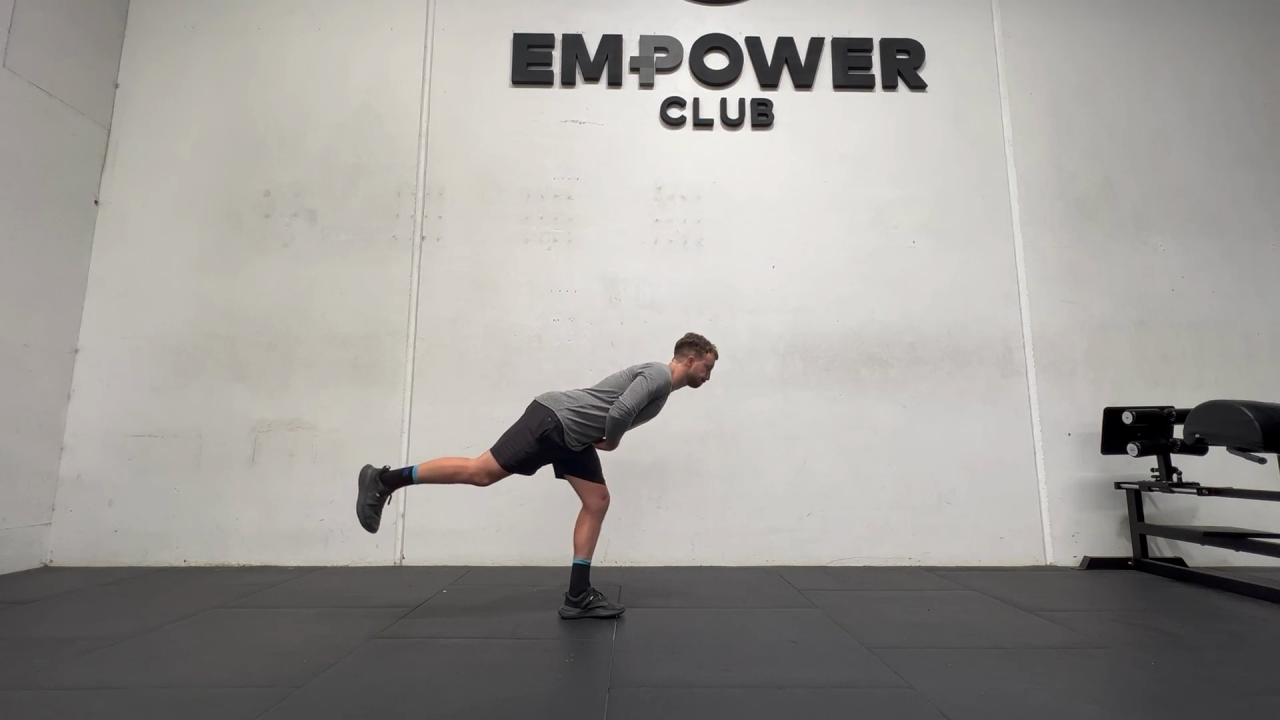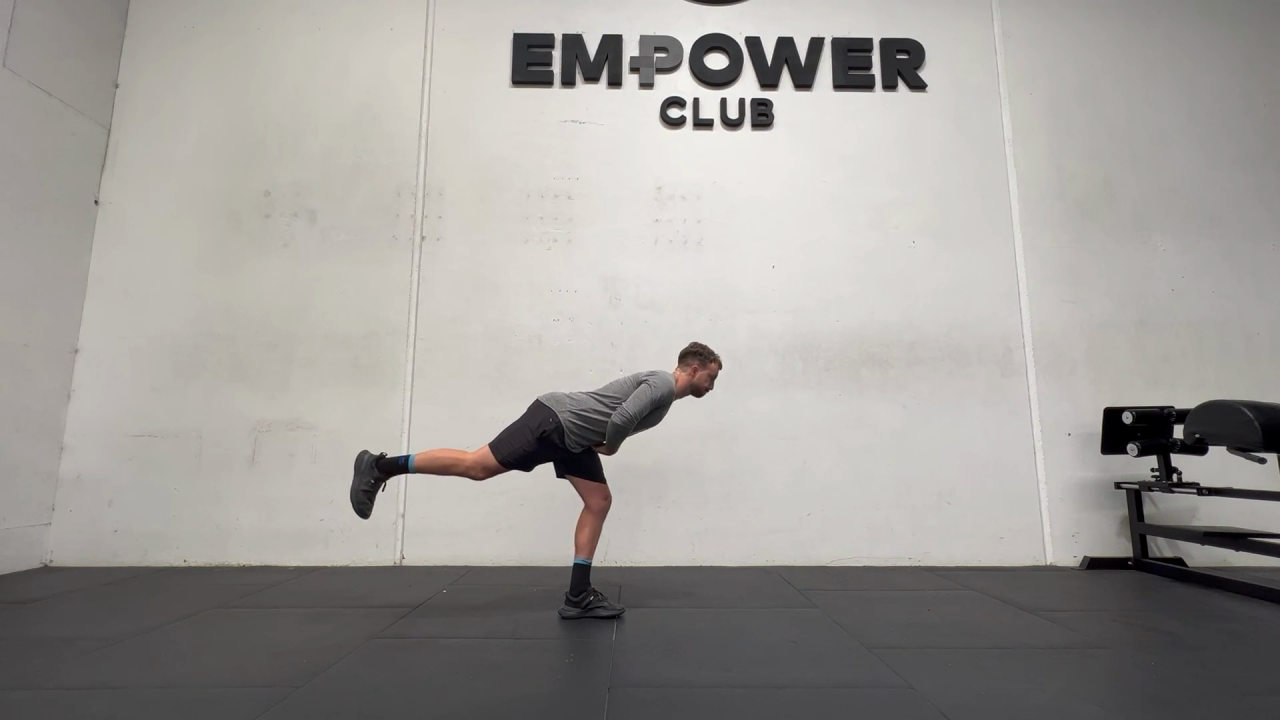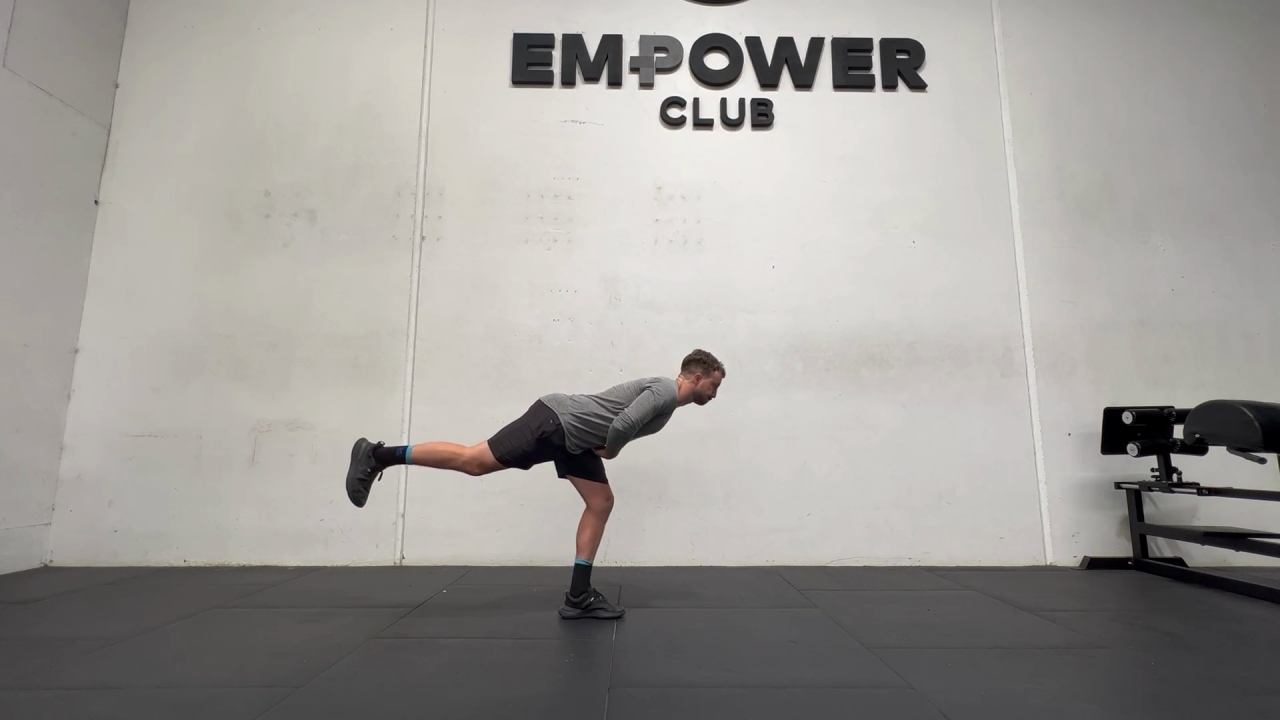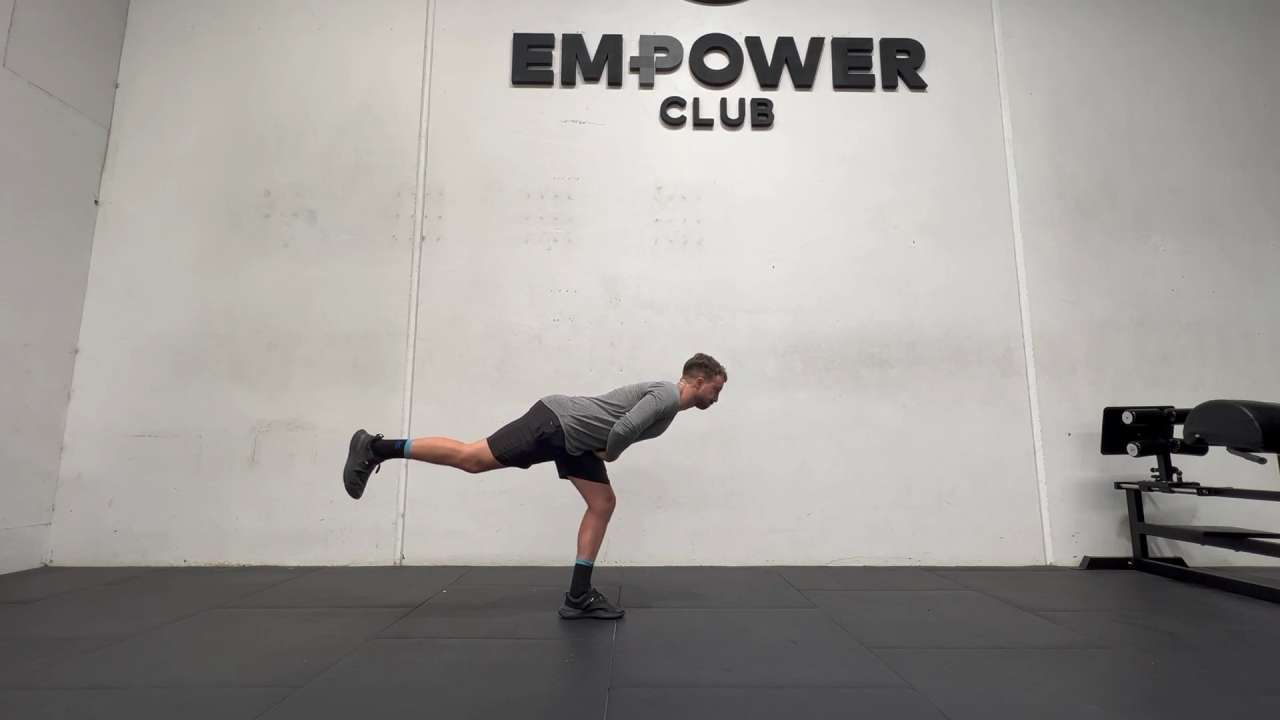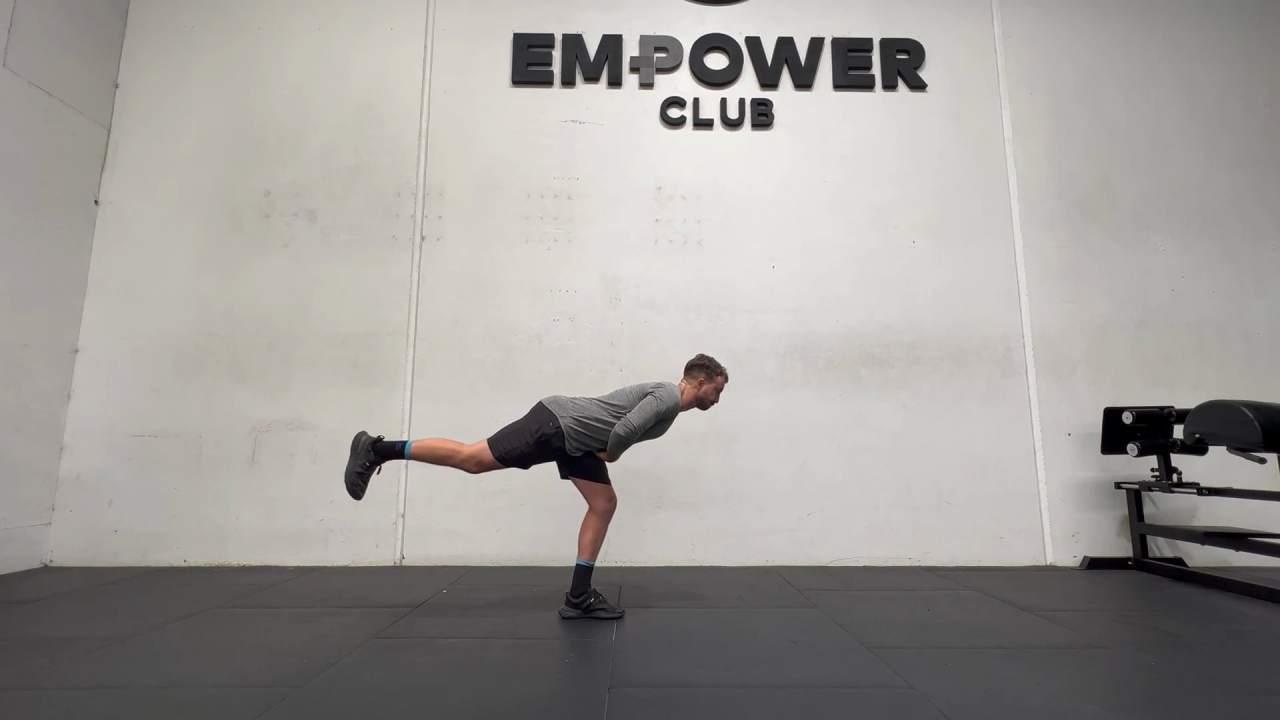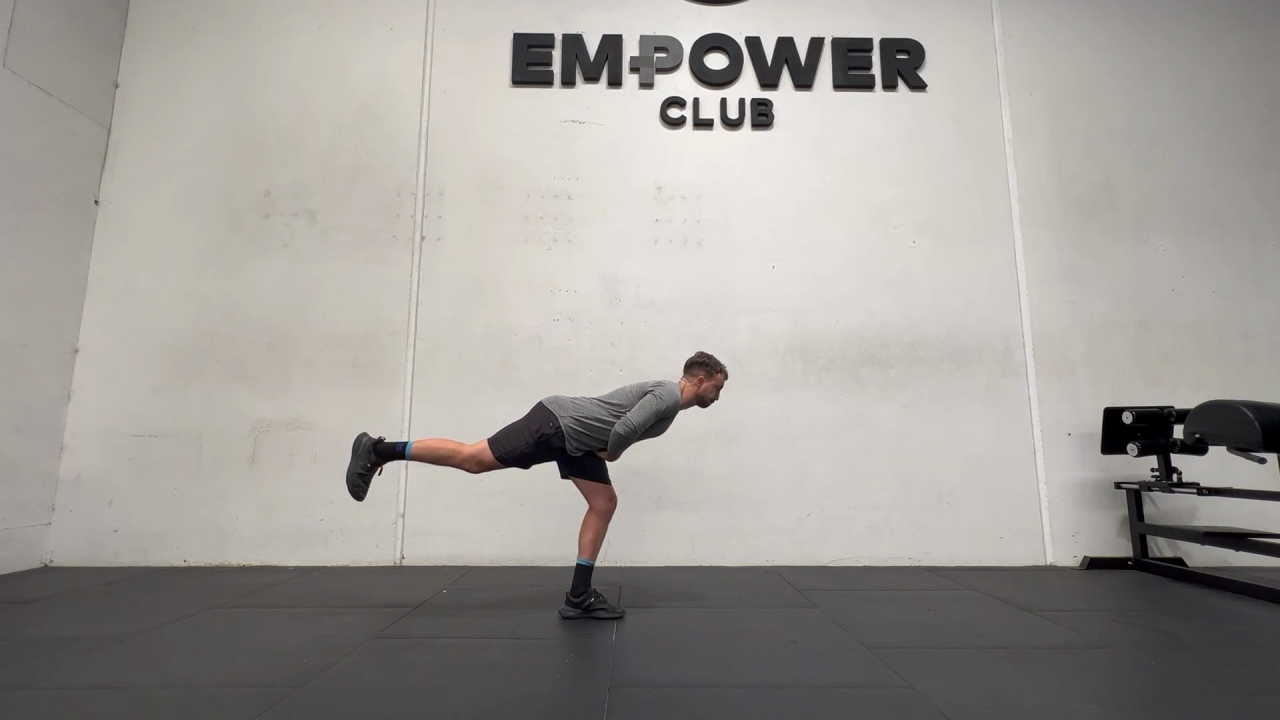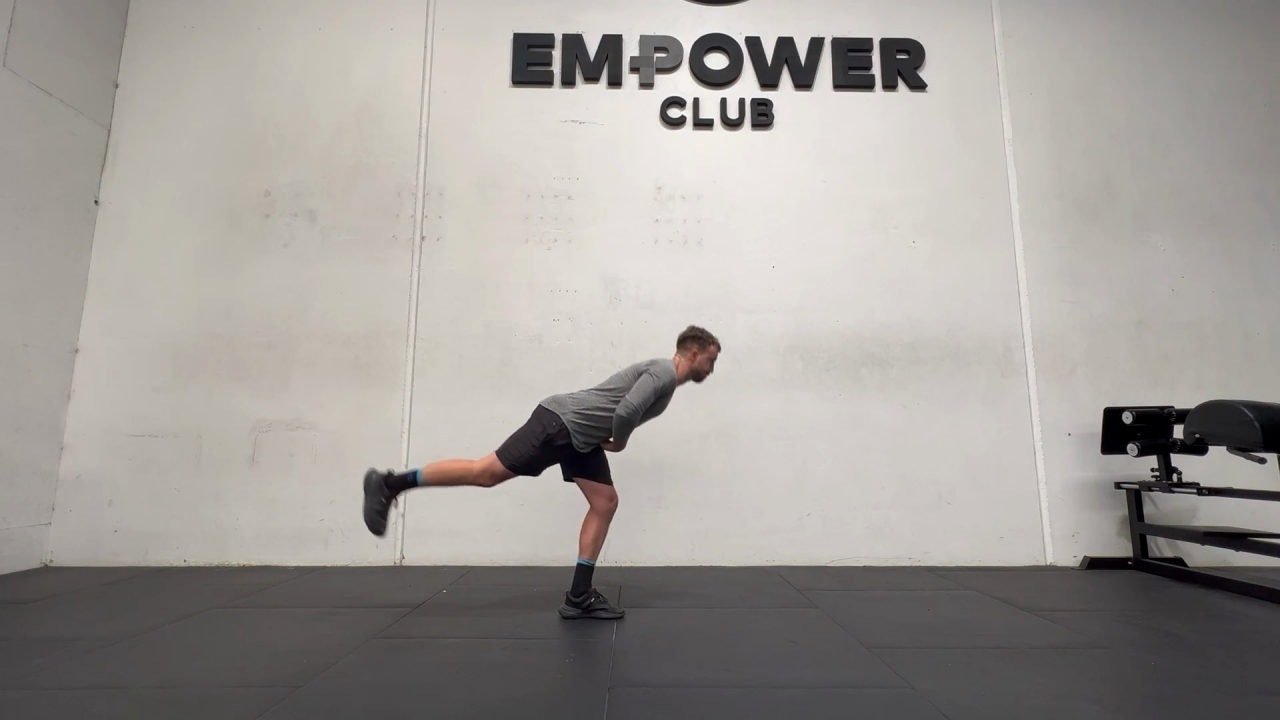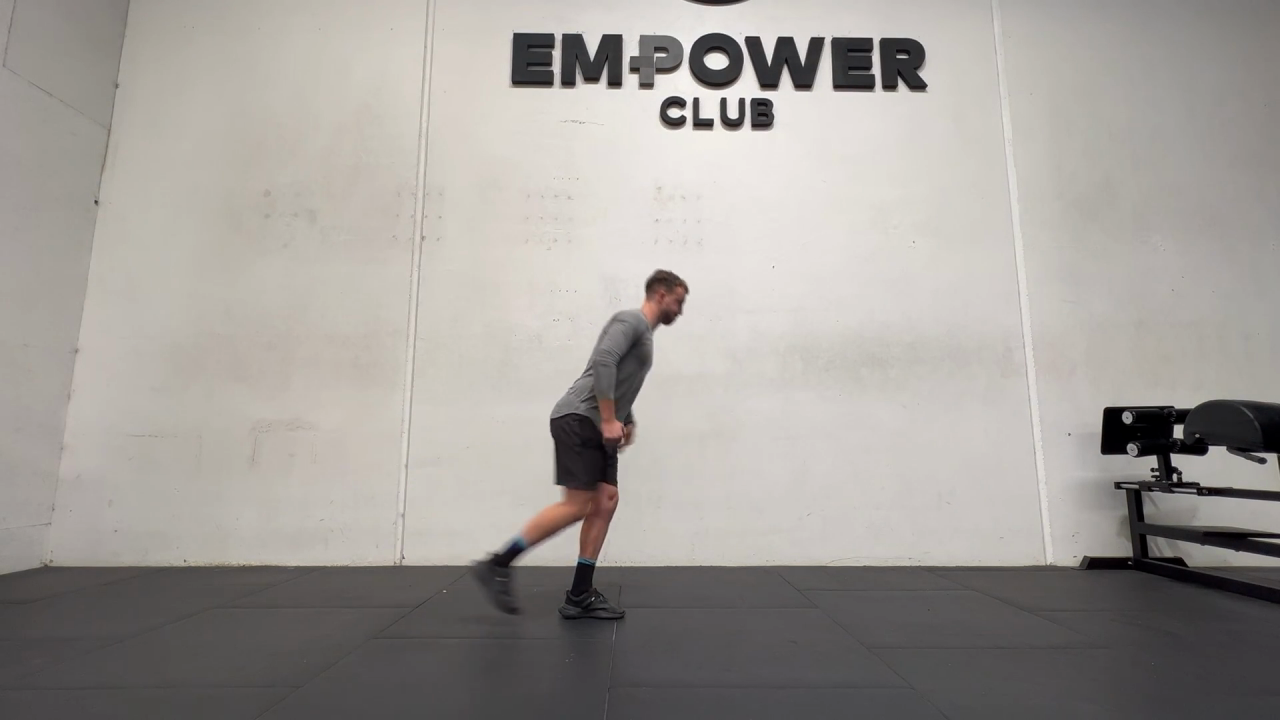
dt=0.3s
person 1, frame 1
left shoulder: (658, 383)
right shoulder: (658, 376)
right elbow: (620, 412)
left wrist: (605, 440)
right wrist: (612, 442)
left hip: (572, 436)
right hip: (553, 421)
left knee: (597, 502)
right knee: (481, 472)
left ankle: (578, 595)
right ankle: (386, 480)
person 1, frame 2
left shoulder: (661, 390)
right shoulder: (662, 384)
right elbow: (622, 418)
left wrist: (605, 445)
right wrist: (611, 447)
left hip: (572, 437)
right hip: (555, 421)
left knee: (599, 502)
right knee: (477, 466)
left ankle: (578, 595)
right ankle: (382, 466)
person 1, frame 3
left shoulder: (662, 395)
right shoulder: (665, 392)
right elbow: (623, 423)
left wrist: (604, 449)
right wrist: (611, 451)
left hip: (572, 437)
right hip: (555, 422)
left knee: (601, 503)
right knee: (473, 461)
left ankle: (579, 595)
right ankle: (379, 456)
person 1, frame 4
left shoulder: (663, 397)
right shoulder: (667, 396)
right elbow: (624, 427)
left wrist: (604, 453)
right wrist: (611, 455)
left hip: (573, 438)
right hip: (556, 423)
left knee: (603, 504)
right knee: (471, 458)
left ankle: (578, 595)
right ankle: (377, 449)
person 1, frame 5
left shoulder: (664, 398)
right shoulder: (668, 398)
right elbow: (625, 429)
left wrist: (605, 453)
right wrist: (611, 456)
left hip: (574, 439)
right hip: (556, 424)
left knee: (604, 504)
right knee: (471, 458)
left ankle: (579, 596)
right ankle: (377, 450)
person 1, frame 6
left shoulder: (664, 397)
right shoulder: (668, 395)
right elbow: (625, 428)
left wrist: (605, 453)
right wrist: (612, 455)
left hip: (575, 439)
right hip: (557, 424)
left knee: (605, 504)
right knee: (470, 458)
left ankle: (579, 596)
right ankle: (377, 451)
person 1, frame 7
left shoulder: (665, 380)
right shoulder: (663, 372)
right elbow: (626, 410)
left wrist: (610, 440)
right wrist: (620, 442)
left hip: (582, 437)
right hip: (561, 423)
left knee: (605, 503)
right knee: (484, 472)
left ankle: (579, 596)
right ankle: (390, 483)
person 1, frame 8
left shoulder: (642, 330)
right shoulder: (632, 320)
right elbow: (603, 361)
left wrist: (625, 421)
right wrist: (609, 419)
left hip: (599, 424)
right hip: (580, 418)
left knee: (605, 502)
right knee: (576, 506)
left ankle: (579, 595)
right ankle: (498, 565)
